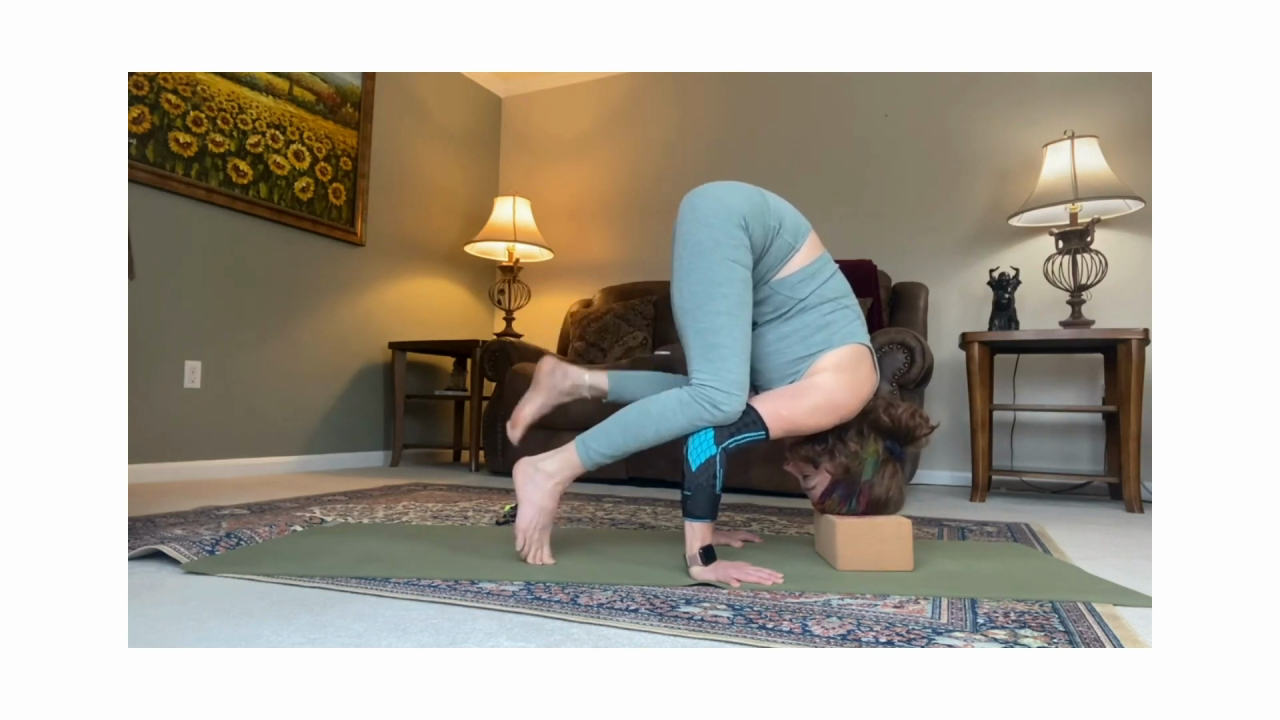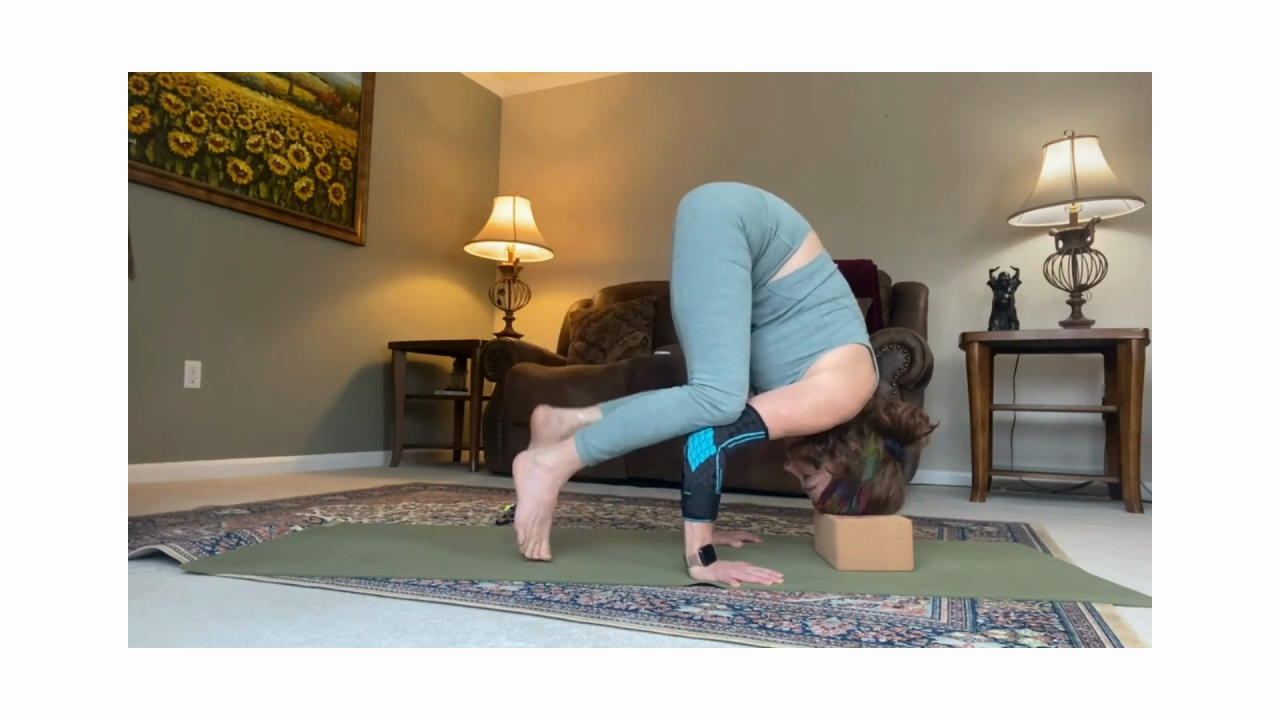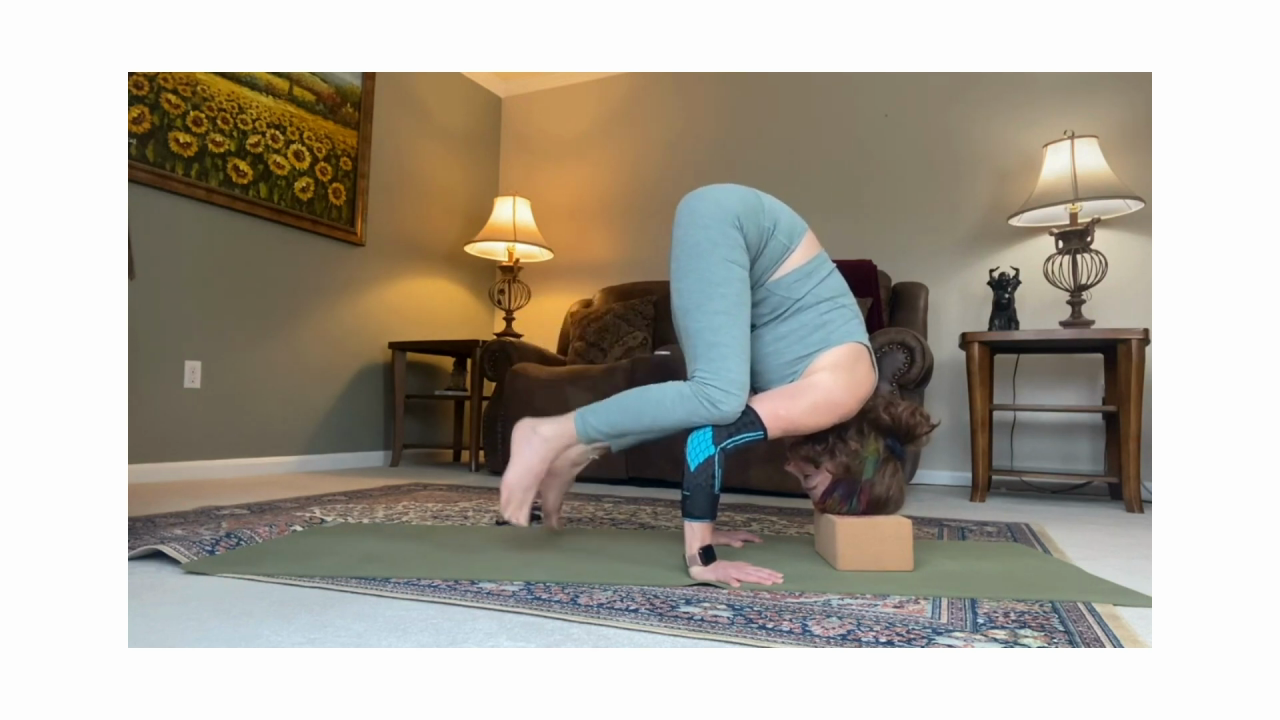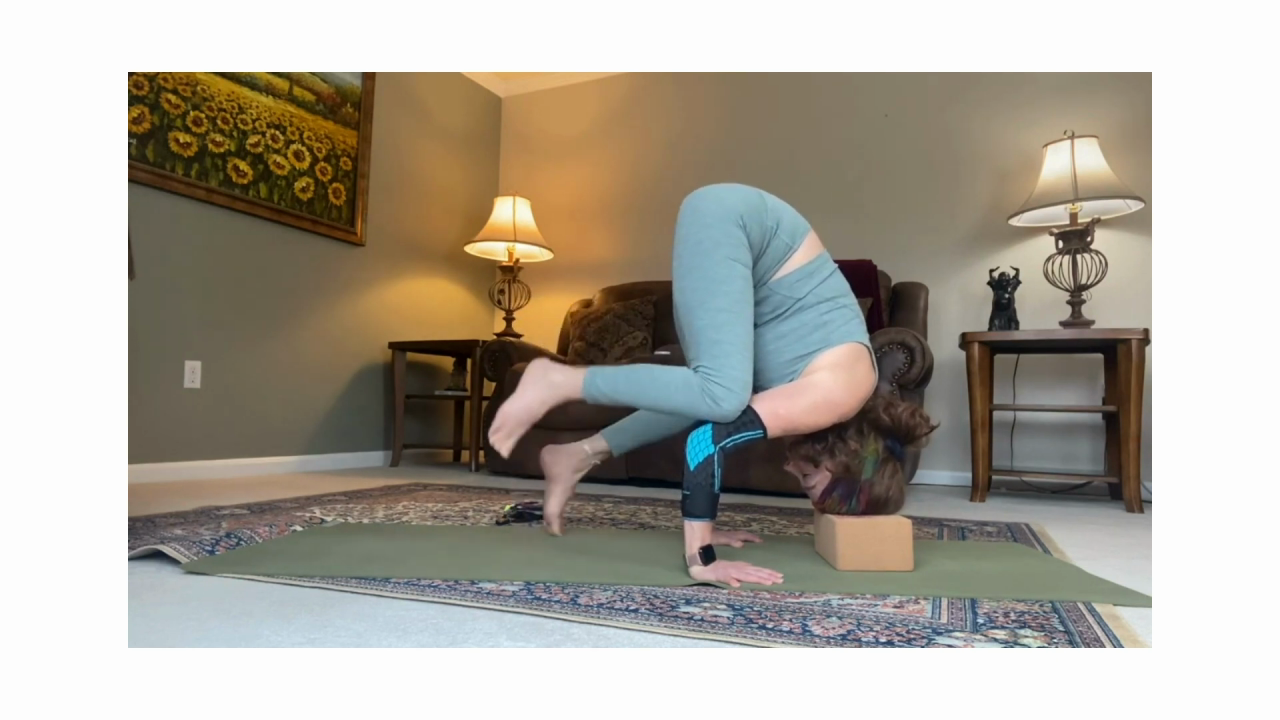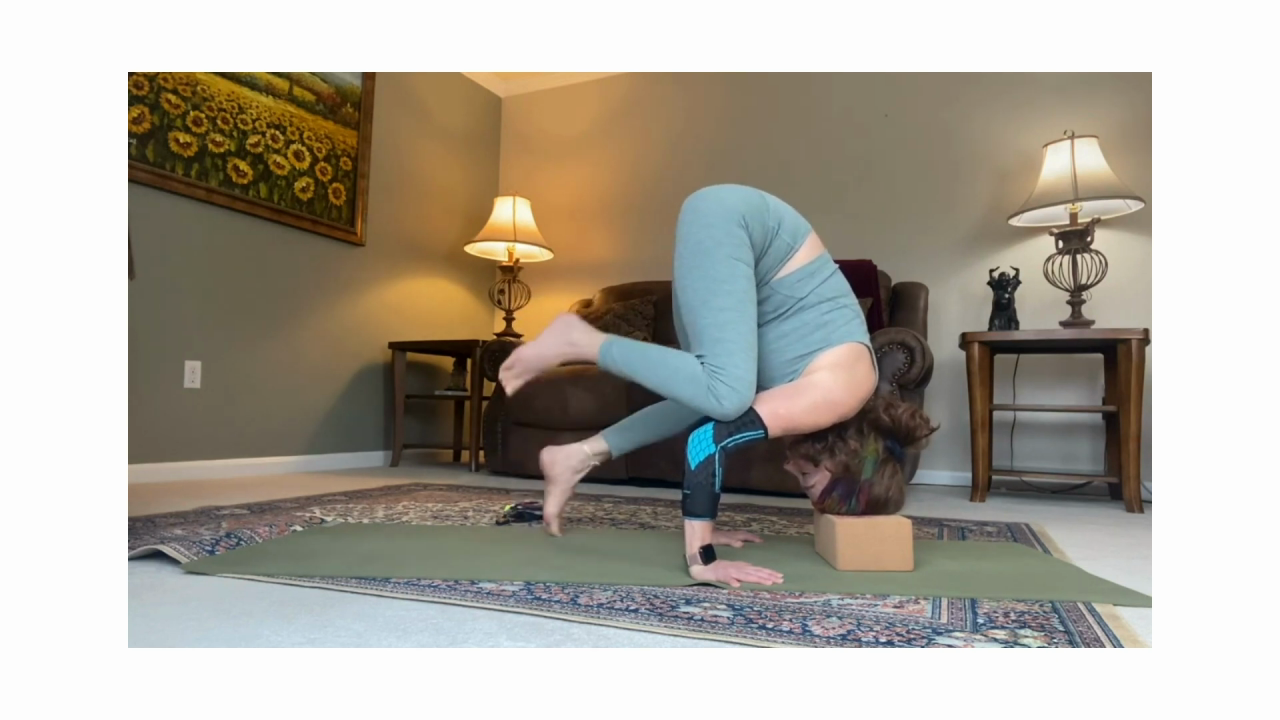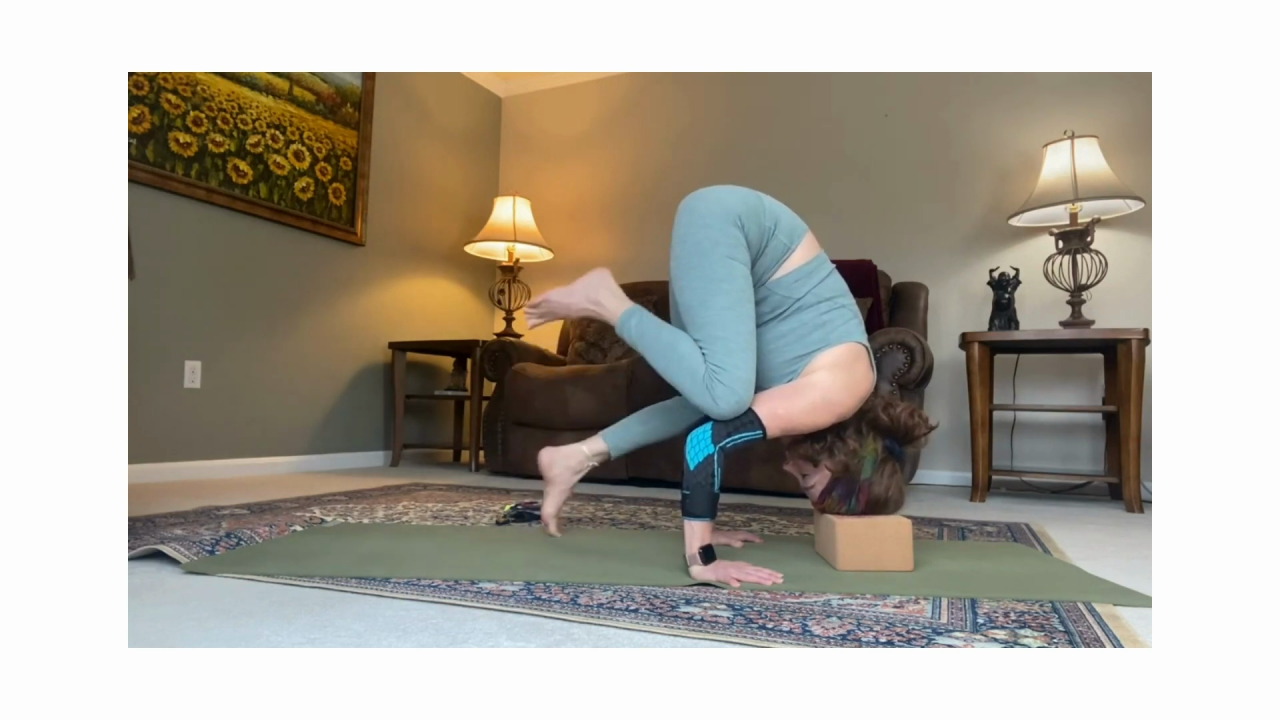
dt=0.2s
person 1, frame 1
left shoulder: (843, 385)
right shoulder: (838, 397)
right elbow: (712, 441)
left wrist: (704, 529)
right wrist: (700, 559)
left hip: (739, 225)
right hip: (727, 217)
left knee: (712, 399)
right knee: (718, 401)
left ankle: (578, 382)
right ankle: (550, 472)
person 1, frame 2
left shoulder: (843, 385)
right shoulder: (838, 397)
right elbow: (713, 440)
left wrist: (704, 527)
right wrist: (701, 561)
left hip: (742, 226)
right hip: (725, 217)
left knee: (716, 401)
right knee: (718, 402)
left ankle: (573, 422)
right ankle: (551, 466)
person 1, frame 3
left shoulder: (844, 384)
right shoulder: (837, 396)
right elbow: (711, 441)
left wrist: (704, 530)
right wrist: (700, 560)
left hip: (738, 228)
right hip: (722, 219)
left knee: (713, 401)
right knee: (718, 400)
left ankle: (581, 449)
right ankle: (552, 438)
person 1, frame 4
left shoulder: (846, 383)
right shoulder: (838, 395)
right elbow: (711, 440)
left wrist: (703, 527)
right wrist: (699, 560)
left hip: (738, 226)
right hip: (727, 218)
left knee: (713, 399)
right knee: (721, 398)
left ankle: (581, 455)
right ankle: (558, 381)
person 1, frame 5
left shoulder: (841, 384)
right shoulder: (838, 394)
right elbow: (714, 440)
left wrist: (703, 530)
right wrist: (700, 560)
left hip: (737, 227)
right hip: (727, 219)
left knee: (713, 398)
right knee: (725, 396)
left ankle: (580, 457)
right ankle: (579, 341)
person 1, frame 6
left shoulder: (838, 385)
right shoulder: (837, 394)
right elbow: (712, 439)
left wrist: (704, 529)
right wrist: (701, 560)
left hip: (736, 228)
right hip: (722, 219)
left knee: (716, 399)
right knee: (724, 395)
left ankle: (579, 458)
right ankle: (605, 301)
